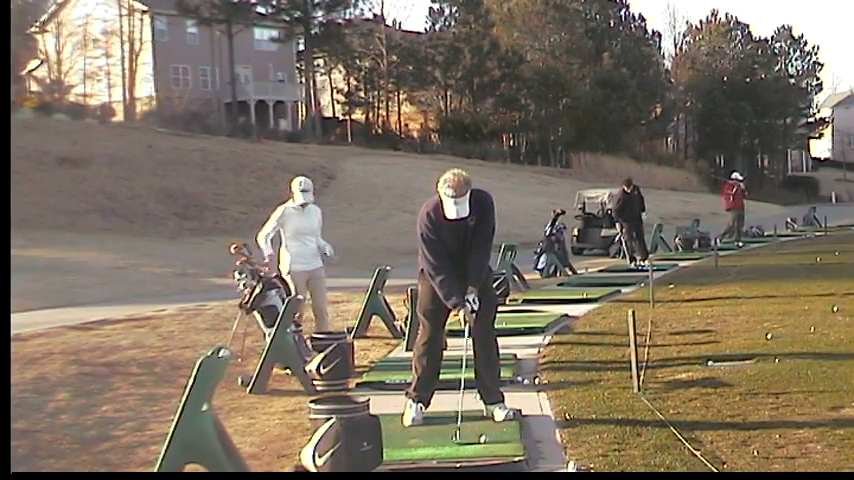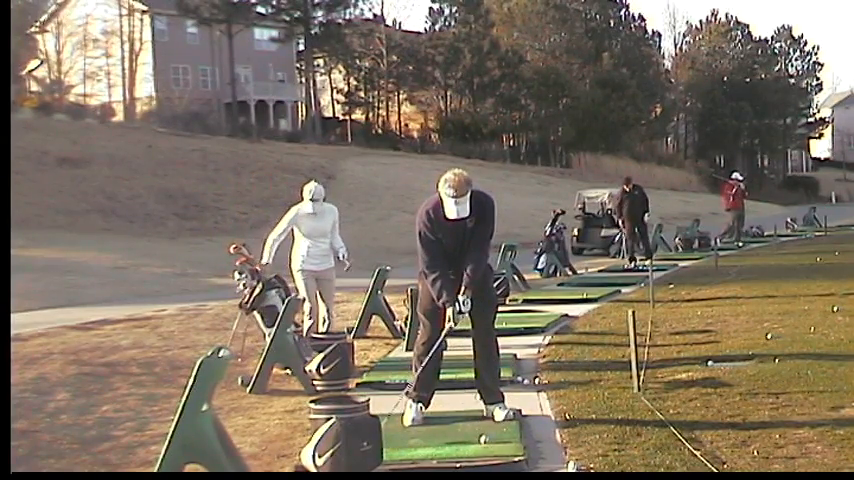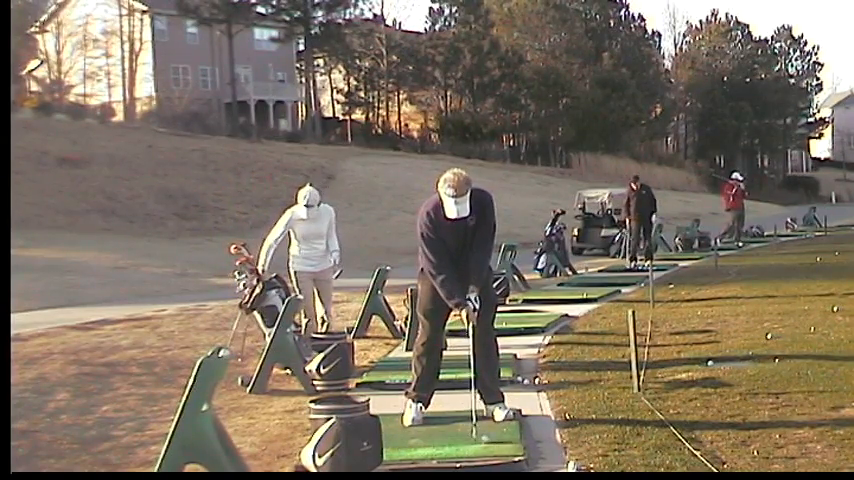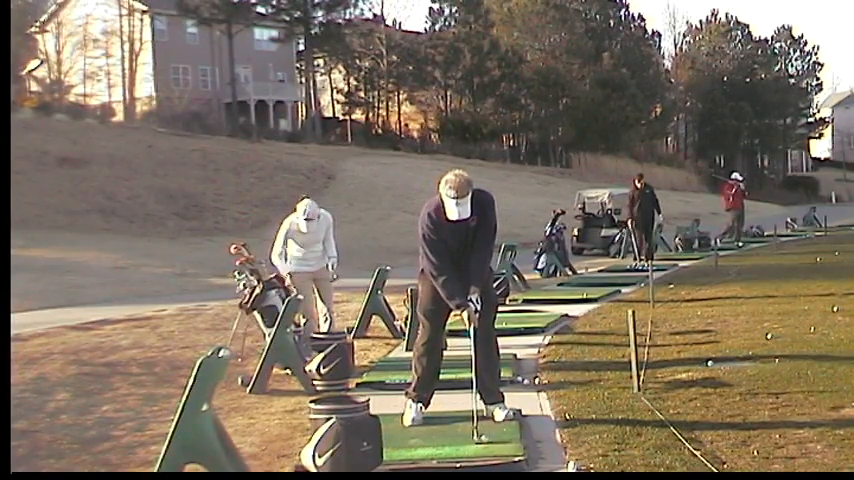
dt=0.5s
person 1, frame 1
left shoulder: (483, 202)
right shoulder: (428, 215)
left elbow: (481, 249)
right elbow: (435, 267)
left wrist: (472, 291)
right wrist: (456, 303)
left hip: (476, 274)
right hip: (436, 276)
left knee: (485, 334)
right knee: (429, 335)
left ankle: (493, 400)
right ankle: (416, 400)
person 1, frame 2
left shoulder: (484, 204)
right shoulder: (428, 213)
left elbow: (479, 251)
right elbow: (430, 265)
left wrist: (467, 290)
right wrist: (447, 301)
left hip: (476, 275)
right hip: (437, 277)
left knee: (485, 334)
right knee: (429, 334)
left ankle: (493, 400)
right ankle: (417, 400)
person 1, frame 3
left shoulder: (484, 202)
right shoulder: (428, 214)
left elbow: (483, 248)
right elbow: (437, 266)
left wrist: (473, 290)
right wrist: (459, 303)
left hip: (476, 274)
right hip: (437, 276)
left knee: (484, 334)
right knee: (429, 335)
left ankle: (493, 400)
right ankle: (416, 400)
person 1, frame 4
left shoulder: (485, 203)
right shoulder: (430, 215)
left elbow: (483, 249)
right elbow: (437, 267)
left wrist: (475, 290)
right wrist: (459, 304)
left hip: (477, 273)
right hip: (437, 276)
left knee: (485, 334)
right knee: (429, 335)
left ankle: (493, 399)
right ankle: (416, 399)
person 2, frame 1
left shoulder: (316, 211)
right shoulder: (283, 212)
right elbow: (263, 236)
left wrist: (326, 249)
right wrist: (269, 256)
left hip: (316, 267)
right hip: (293, 269)
left knee: (321, 309)
person 2, frame 2
left shoulder: (331, 211)
right shoulder: (296, 213)
right elbow: (275, 237)
left wrist: (341, 250)
right wrist: (265, 262)
left hip: (326, 267)
right hip: (303, 267)
left knee: (327, 310)
right knee: (311, 311)
person 2, frame 3
left shoulder: (328, 212)
right shoulder: (291, 216)
right elbow: (272, 241)
left wrist: (335, 253)
right wrist: (262, 267)
left hip: (324, 267)
right hip: (300, 268)
left knee: (326, 311)
right knee: (309, 313)
person 2, frame 4
left shoulder: (326, 217)
right shoulder: (289, 225)
right elbow: (277, 253)
left wrist: (332, 259)
right wrist: (285, 273)
left hip: (321, 267)
right hip: (299, 270)
left knee: (327, 309)
right knee: (308, 313)
